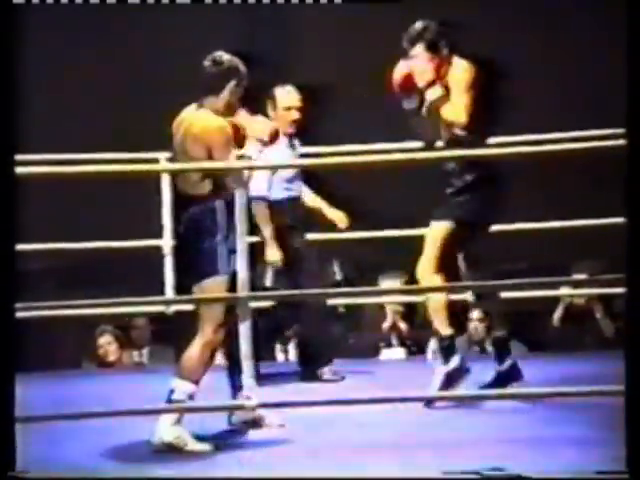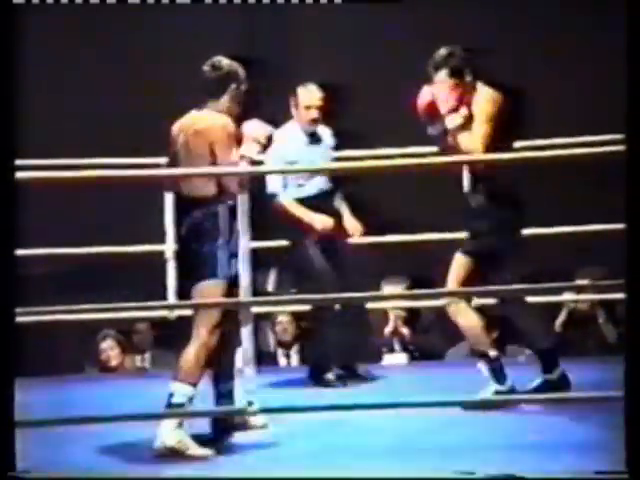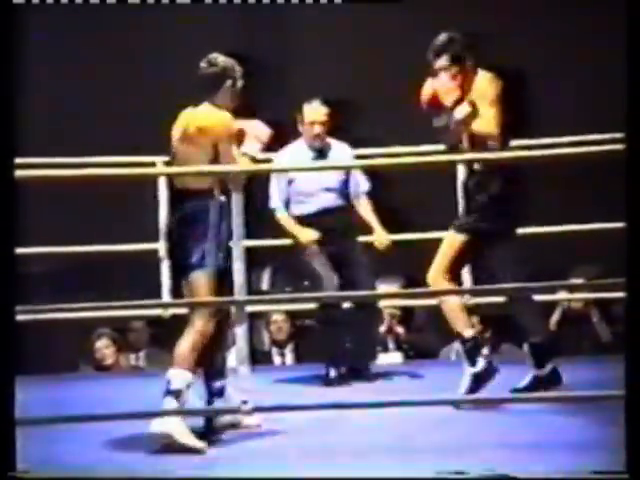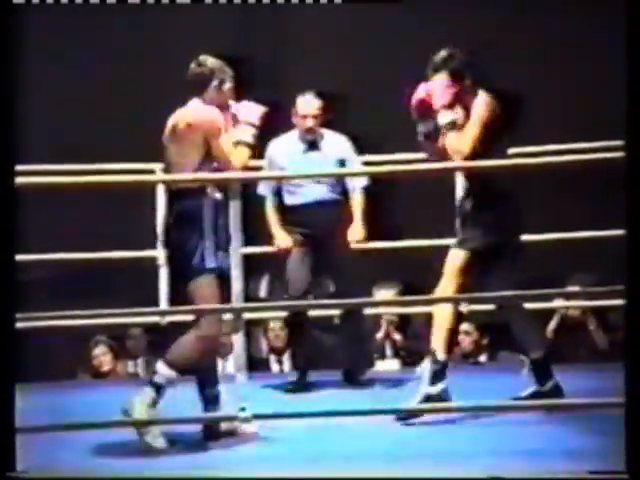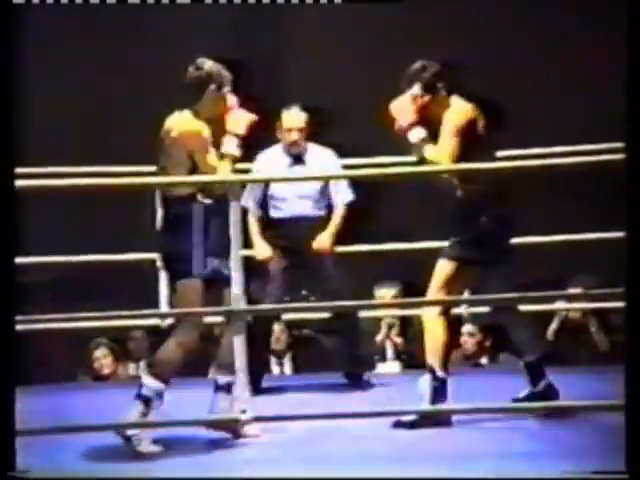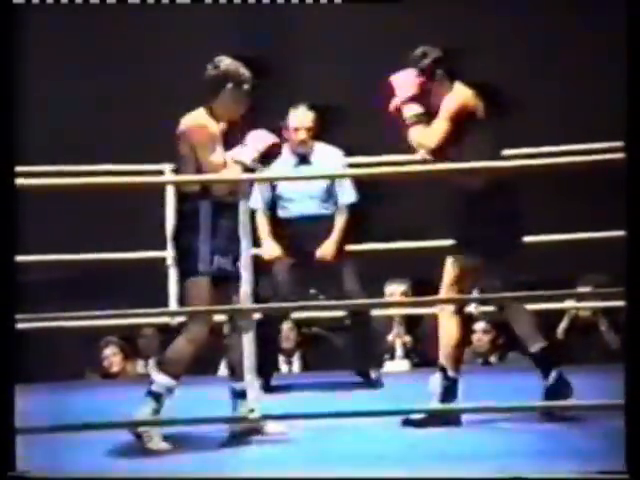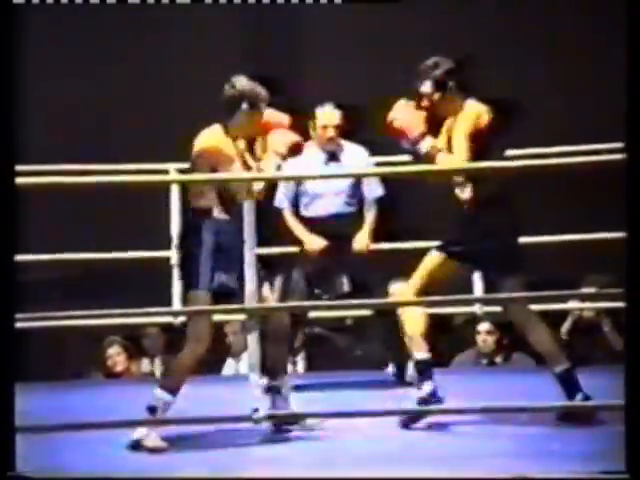
dt=0.2s
person 1, frame 1
left shoulder: (185, 118)
right shoulder: (216, 125)
right elbow: (233, 186)
left wrist: (238, 132)
right wrist: (254, 143)
left hip: (189, 219)
right hip: (210, 222)
left knee: (231, 315)
right knee: (211, 329)
left ankle: (243, 400)
right ankle: (169, 424)
person 1, frame 2
left shoulder: (182, 124)
right shoulder: (221, 125)
right elbow: (233, 186)
right wrist: (252, 144)
left hip: (189, 223)
right hip: (212, 225)
left knee: (226, 321)
right knee: (205, 332)
left ankle: (226, 409)
right ankle: (172, 428)
person 1, frame 3
left shoulder: (186, 119)
right shoulder: (220, 121)
right elbow: (235, 178)
right wrist: (254, 143)
left hip: (186, 218)
right hip: (203, 220)
left knee: (211, 319)
right knee: (202, 321)
left ankle: (216, 407)
right ankle: (170, 412)
person 1, frame 4
left shoulder: (183, 118)
right shoulder: (208, 116)
right elbow: (234, 167)
left wrist: (233, 122)
right wrist: (246, 127)
left hip: (192, 220)
right hip: (199, 220)
left knee: (214, 327)
right knee: (208, 328)
left ankle: (215, 415)
right ankle: (144, 402)
person 1, frame 5
left shoulder: (190, 126)
right shoulder: (190, 128)
left elbow: (208, 174)
right elbow: (218, 182)
left wrist: (227, 128)
right wrist: (233, 137)
left hip: (204, 228)
right hip: (191, 227)
right knee: (188, 333)
left ankle: (225, 406)
right ankle: (135, 417)
person 1, frame 6
left shoulder: (210, 125)
right shoulder: (200, 125)
right elbow: (222, 187)
left wrist: (247, 149)
right wrist: (249, 152)
left hip: (219, 227)
right hip: (203, 226)
right knee: (198, 329)
right ankle: (147, 416)
person 1, frame 7
left shoulder: (230, 142)
right shoulder: (217, 143)
left elbow: (246, 178)
right elbow: (246, 194)
left wrist: (261, 136)
right wrist: (273, 154)
left hip: (227, 243)
right hip: (210, 241)
right knee: (197, 343)
right ankle: (146, 423)
person 2, frame 1
left shoulder: (462, 71)
right shoulder: (440, 79)
left elbow: (461, 121)
right elbow: (432, 135)
left wrist: (431, 89)
right wrist: (414, 101)
left hip: (472, 179)
right hip: (462, 179)
left knee: (428, 269)
right knee: (473, 275)
left ankle: (450, 359)
right ankle: (507, 363)
person 2, frame 2
left shoulder: (486, 100)
right shoulder: (463, 105)
left elbow: (477, 153)
left wrist: (451, 116)
right wrist: (438, 125)
left hip: (494, 212)
right hip: (486, 210)
left knee: (453, 296)
right knee: (509, 298)
left ankle: (498, 378)
right ankle: (554, 373)
person 2, frame 3
left shoulder: (486, 83)
right shoulder: (467, 92)
left elbow: (492, 136)
right elbow: (463, 145)
left wrist: (458, 109)
right wrist: (445, 114)
left hip: (493, 193)
right hip: (484, 192)
left knee: (438, 276)
right knee: (511, 285)
left ankle: (476, 359)
right ankle: (545, 370)
person 2, frame 4
left shoulder: (482, 103)
right shoulder: (460, 108)
left elbow: (463, 151)
right elbow: (443, 156)
left wrist: (444, 113)
right wrist: (430, 121)
left hip: (487, 211)
right hip: (480, 211)
left knee: (446, 292)
right knee: (507, 301)
left ankle: (435, 384)
right ankle: (546, 382)
person 2, frame 5
left shoulder: (459, 113)
right shoulder: (450, 115)
left elbow: (444, 163)
right elbow: (440, 166)
left wrist: (414, 130)
right wrist: (413, 127)
left hip: (480, 218)
right hip: (485, 218)
left knee: (435, 303)
right knee: (502, 304)
left ankle: (436, 401)
right ankle: (540, 384)
person 2, frame 6
left shoulder: (458, 99)
right shoulder: (448, 104)
left elbow: (427, 145)
right elbow: (432, 151)
left wrist: (409, 106)
right wrist: (413, 109)
left hip: (485, 207)
right hip: (489, 207)
left knee: (448, 301)
right knee: (504, 298)
left ankle: (446, 401)
right ankle: (553, 377)
person 2, frame 7
left shoulder: (473, 115)
right shoulder: (451, 120)
left elbow: (459, 169)
right elbow: (442, 166)
left wrist: (420, 137)
right wrist: (419, 137)
left hip: (481, 222)
right hip: (484, 222)
left knee: (406, 294)
right knee: (519, 313)
left ankle: (424, 385)
right ankle: (576, 395)
person 3, frame 1
left shoulder: (290, 141)
right shoulder: (266, 144)
right elbow: (257, 197)
left wrist: (326, 209)
right wrist: (270, 242)
left hip: (290, 220)
right hip: (280, 223)
left knee: (301, 292)
right knee: (311, 289)
right ankle: (316, 364)
person 3, frame 2
left shoulder: (326, 136)
right shoulder: (281, 141)
right elbow: (277, 194)
left wrist: (346, 215)
right wrist: (311, 218)
left hip: (329, 219)
right hip: (303, 222)
left knee: (351, 286)
right knee: (324, 289)
left ankle: (345, 362)
right ankle: (323, 367)
person 3, frame 3
left shoulder: (343, 152)
right shoulder: (286, 158)
left elbow: (359, 195)
right elbow: (278, 208)
left wrist: (376, 227)
right wrist: (298, 231)
left hip: (342, 230)
right hip: (312, 235)
left knee: (366, 292)
right knee: (329, 289)
left ankle: (358, 363)
right ankle: (335, 364)
person 3, frame 4
left shoulder: (339, 143)
right shoulder: (278, 148)
left elbow: (356, 186)
right elbow: (268, 195)
left wrist: (357, 222)
right wrist: (277, 232)
left hip: (333, 224)
right hip: (297, 226)
left knee: (349, 294)
right knee: (297, 291)
left ankle: (355, 369)
right ankle: (300, 370)
person 3, frame 5
left shoulder: (325, 158)
right shoulder: (264, 161)
left elbow: (341, 202)
right elbow: (253, 207)
left wrist: (330, 234)
right wrist: (257, 241)
left hip: (317, 236)
right hip: (280, 239)
left knee: (341, 301)
right knee: (267, 306)
left ankle: (355, 370)
right ankle: (253, 377)
person 3, frame 6
left shoulder: (332, 156)
right shoulder: (273, 162)
left elbow: (344, 204)
right elbow: (261, 208)
left wrist: (334, 240)
right wrist: (267, 241)
left hip: (326, 234)
right hip: (288, 238)
left knee: (355, 298)
left ankle: (369, 367)
person 3, frame 7
left shoulder: (357, 155)
right shoulder: (298, 160)
left elbow: (371, 199)
right elbow: (285, 206)
left wrist: (365, 232)
right wrist: (305, 237)
left hip: (349, 231)
right hip: (313, 234)
right knee: (294, 303)
right ankle: (275, 373)
